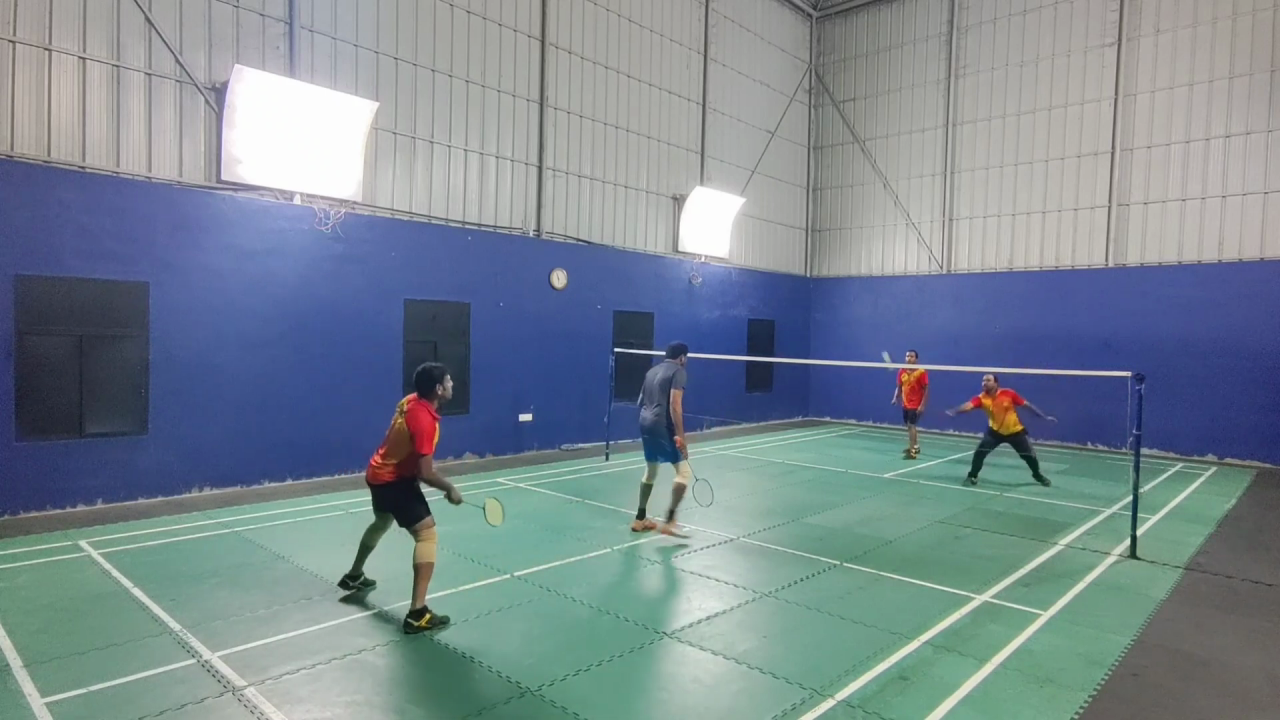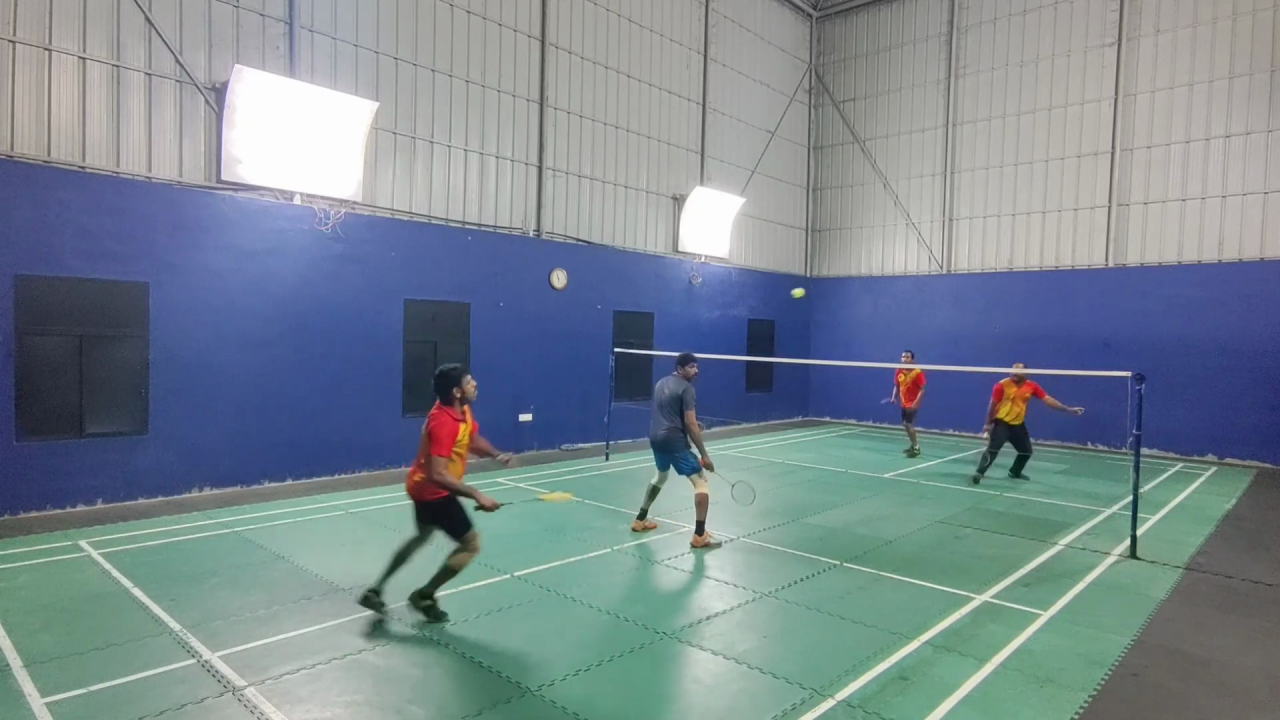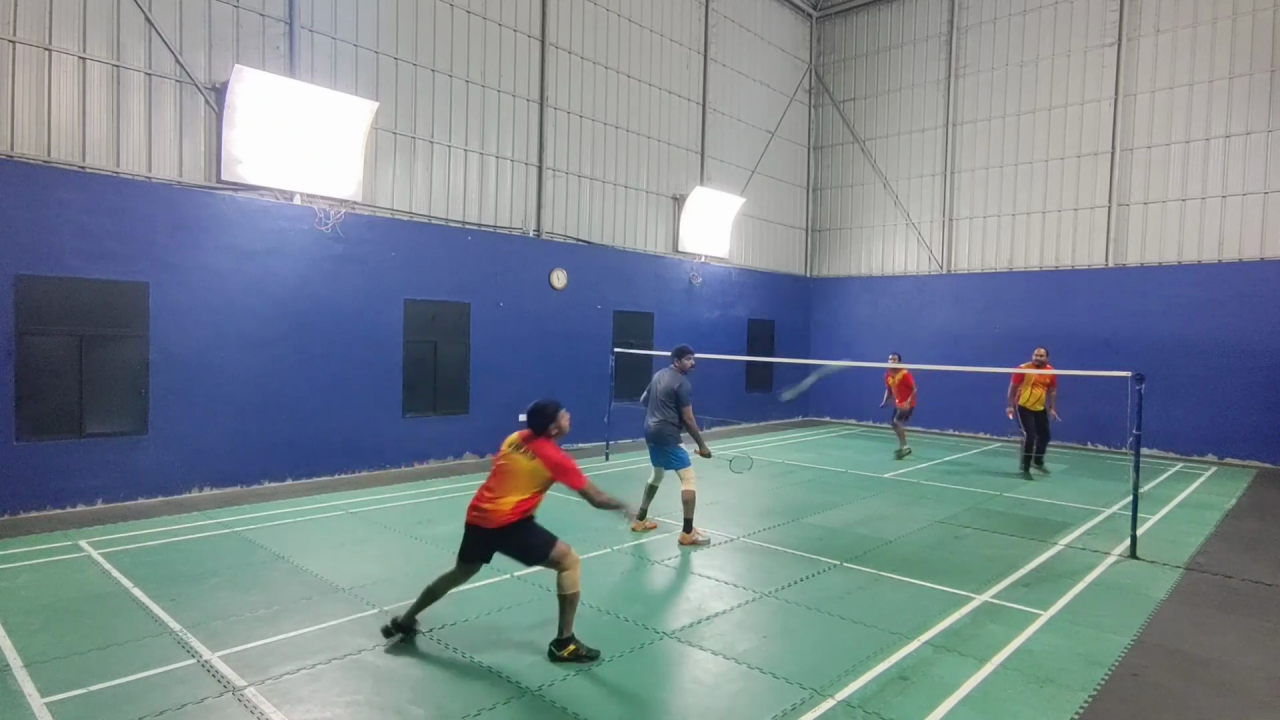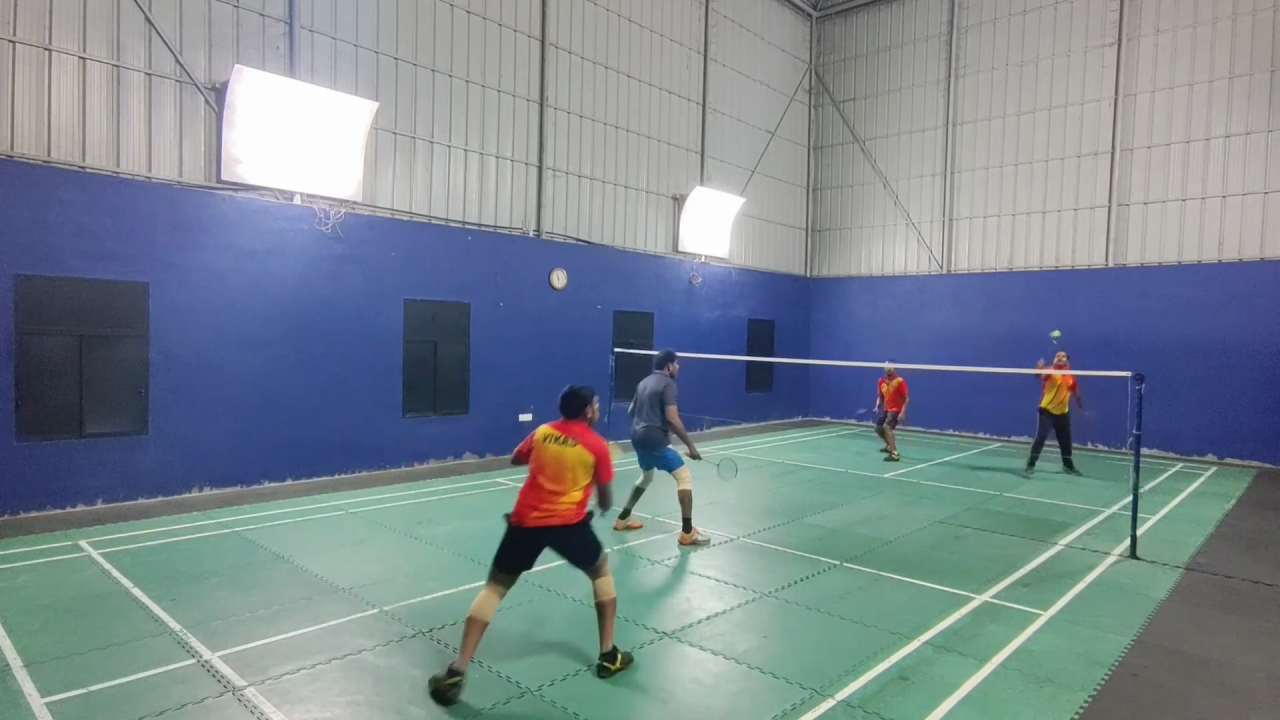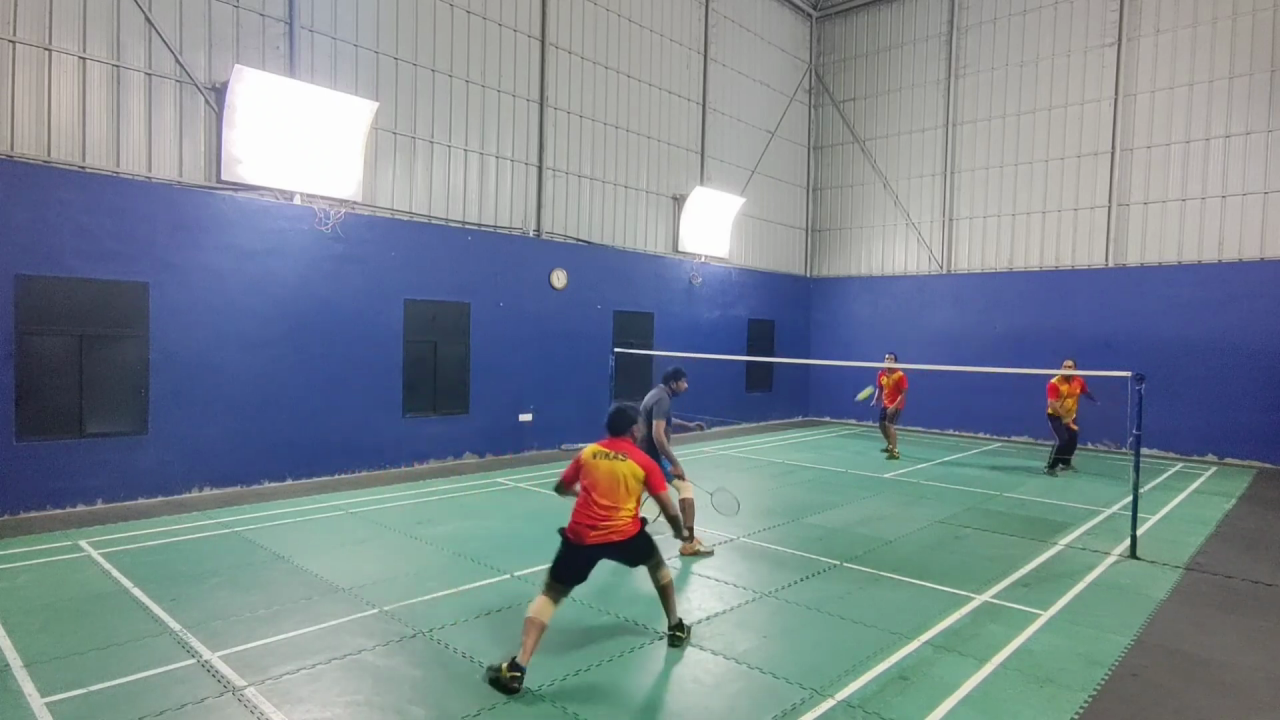
dt=0.4s
person 1, frame 1
left shoulder: (412, 401)
right shoulder: (424, 420)
right elbow: (425, 473)
right wrist: (450, 488)
left hip: (378, 473)
right hip: (395, 480)
left knee: (381, 524)
right knee: (426, 535)
left ankle: (354, 576)
right ankle: (417, 613)
person 1, frame 2
left shoulder: (462, 410)
right shoulder: (443, 423)
left elbow: (474, 440)
right elbow: (437, 475)
left wrist: (497, 455)
right wrist: (477, 495)
left hip: (421, 486)
right hip: (434, 492)
left knee: (421, 538)
right knee: (470, 545)
left ankle: (377, 591)
right ankle: (425, 596)
person 1, frame 3
left shoulder: (515, 439)
right shoulder: (555, 458)
right elbow: (594, 498)
right wrist: (621, 506)
left hip: (477, 516)
right hip: (508, 523)
left knee: (461, 573)
right knee: (569, 562)
left ankle: (404, 621)
right ankle: (564, 643)
person 1, frame 4
left shoulder: (542, 433)
right shoulder: (597, 445)
left elbow: (516, 459)
right elbow: (605, 500)
right wrist: (603, 505)
left hip: (525, 520)
right hip: (568, 521)
left knee: (494, 589)
right knee: (601, 573)
left ankle: (456, 671)
right ankle: (608, 655)
person 1, frame 5
left shoulder: (588, 453)
right shoulder: (644, 461)
left elbow: (561, 488)
right elbow: (670, 511)
right wrist: (679, 530)
left hip: (581, 536)
right hip: (624, 534)
left knee: (548, 596)
right knee: (656, 562)
left ankle: (517, 667)
right ankle: (676, 627)
person 2, frame 1
left shoulder: (652, 371)
right shoulder: (678, 371)
left elbow: (640, 401)
right elbow: (675, 405)
right wrist: (680, 435)
left hip: (645, 424)
right hip: (662, 427)
left knee: (651, 470)
right knee: (684, 471)
left ankle: (640, 519)
right ankle: (669, 521)
person 2, frame 2
left shoulder: (661, 383)
right shoulder: (686, 389)
right elbow: (691, 425)
left wrist: (693, 424)
right wrist: (704, 455)
left hip: (656, 438)
right hip: (674, 441)
left knee: (660, 477)
right knee: (701, 481)
left ankle: (640, 519)
right ankle: (700, 535)
person 2, frame 3
left shoulder: (659, 375)
right shoulder: (682, 383)
left elbow: (644, 400)
right elbow: (688, 419)
right wrist: (702, 445)
left hip: (651, 432)
right hip: (667, 436)
left knee: (657, 475)
right knee: (688, 478)
left ankle: (640, 519)
right ankle: (688, 532)
person 2, frame 4
left shoulder: (644, 383)
right shoulder: (668, 384)
left elbow: (631, 411)
right elbow: (673, 419)
right wrist: (691, 446)
left hip: (638, 437)
right hip: (655, 439)
left knee: (646, 476)
right knee: (684, 477)
left ankle: (623, 519)
right ankle: (687, 532)
person 2, frame 5
left shoulder: (656, 394)
right shoulder: (662, 400)
right elbow: (658, 436)
left wrist: (689, 425)
right wrist: (676, 464)
right hip: (650, 452)
right knee: (684, 487)
right ankle: (689, 542)
